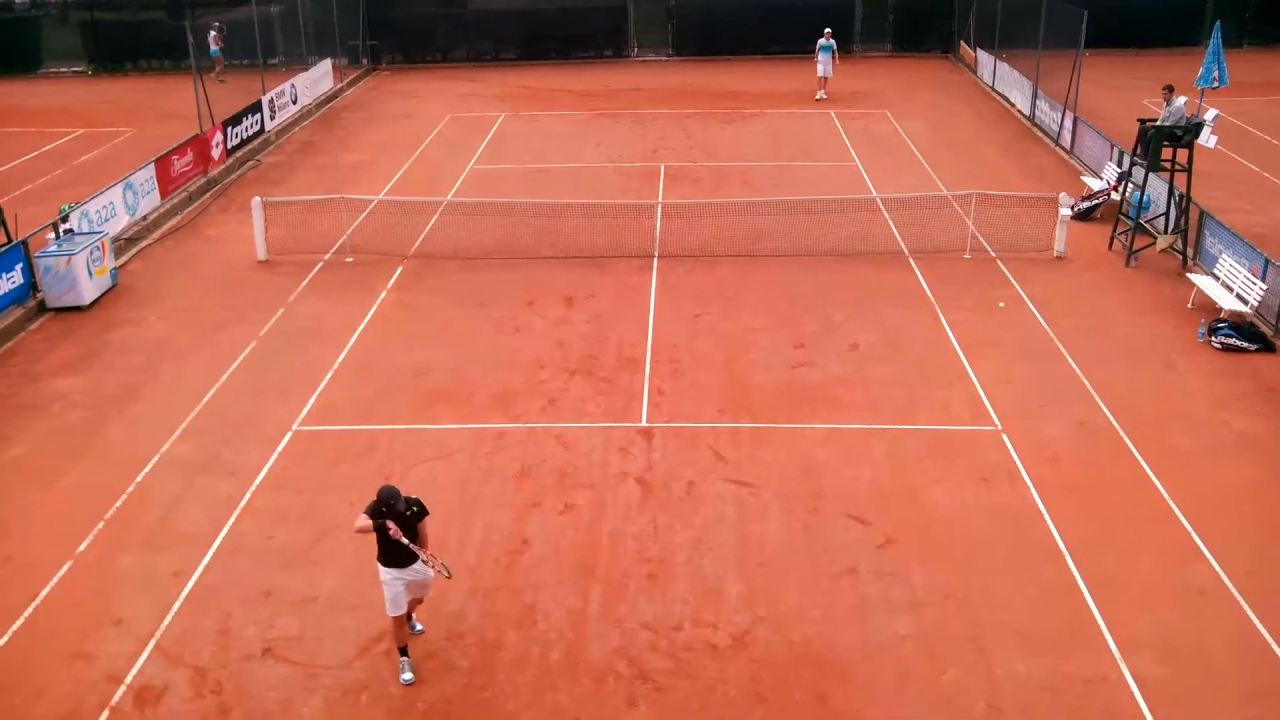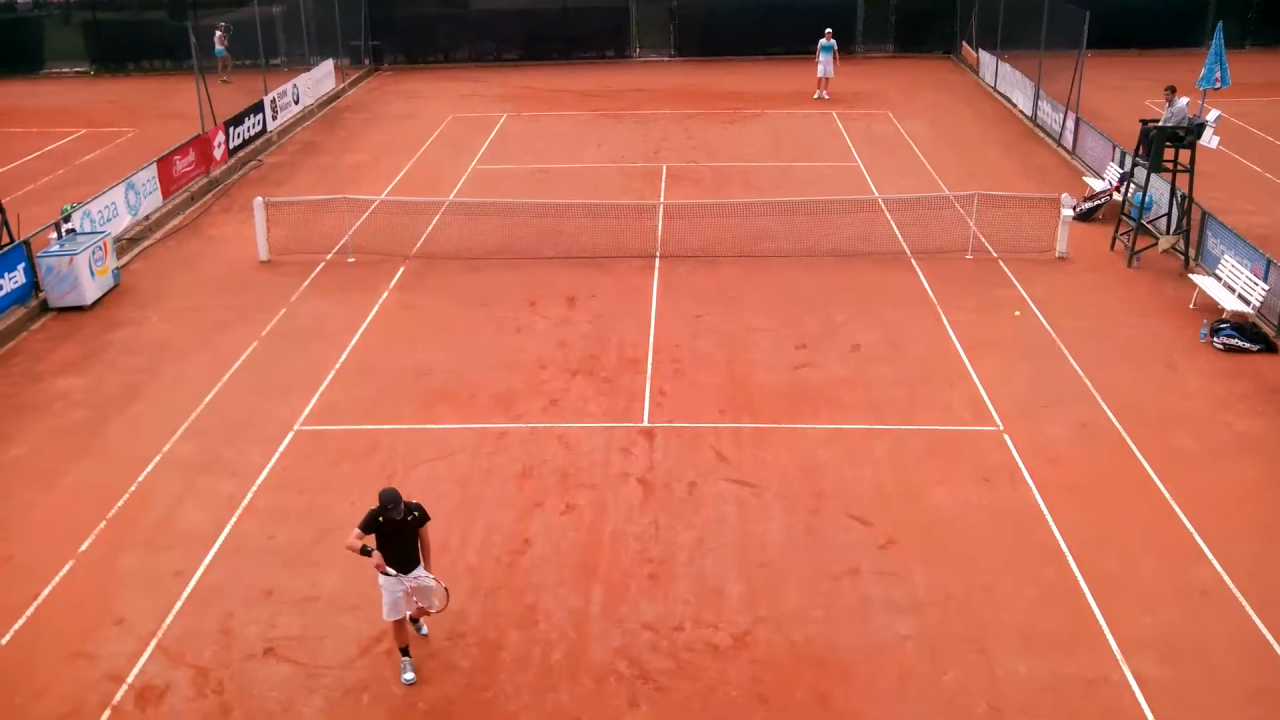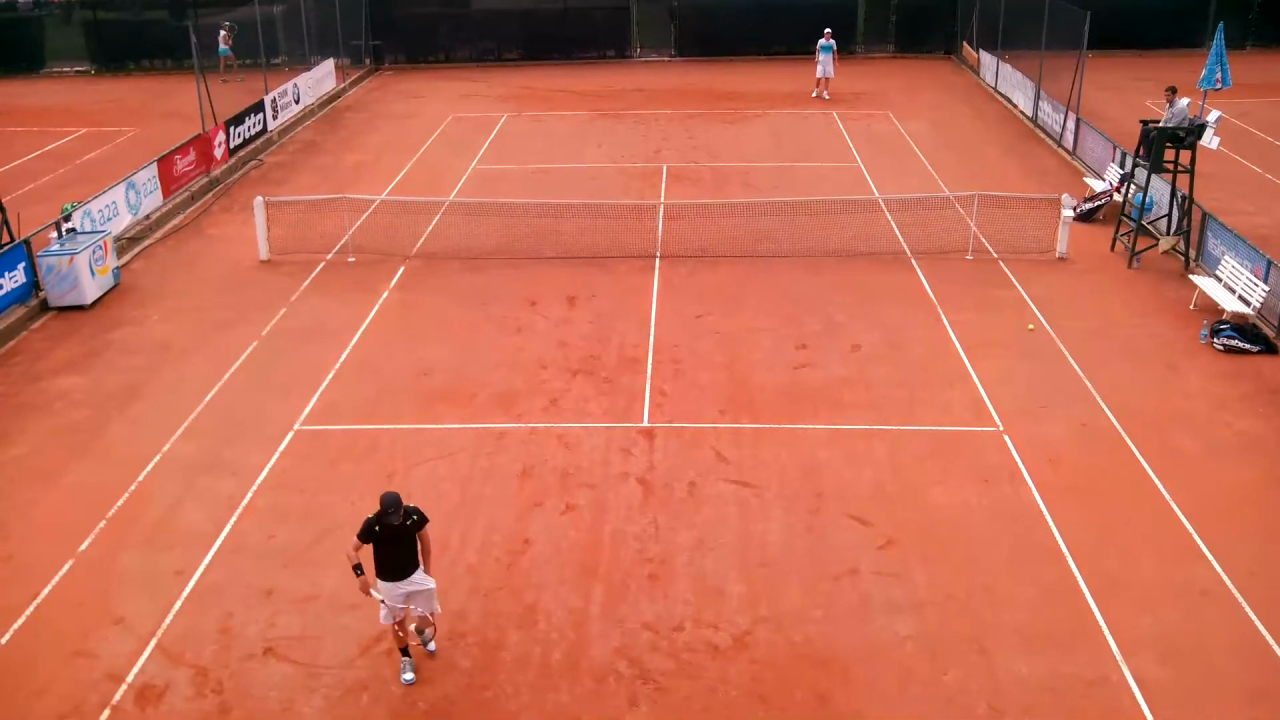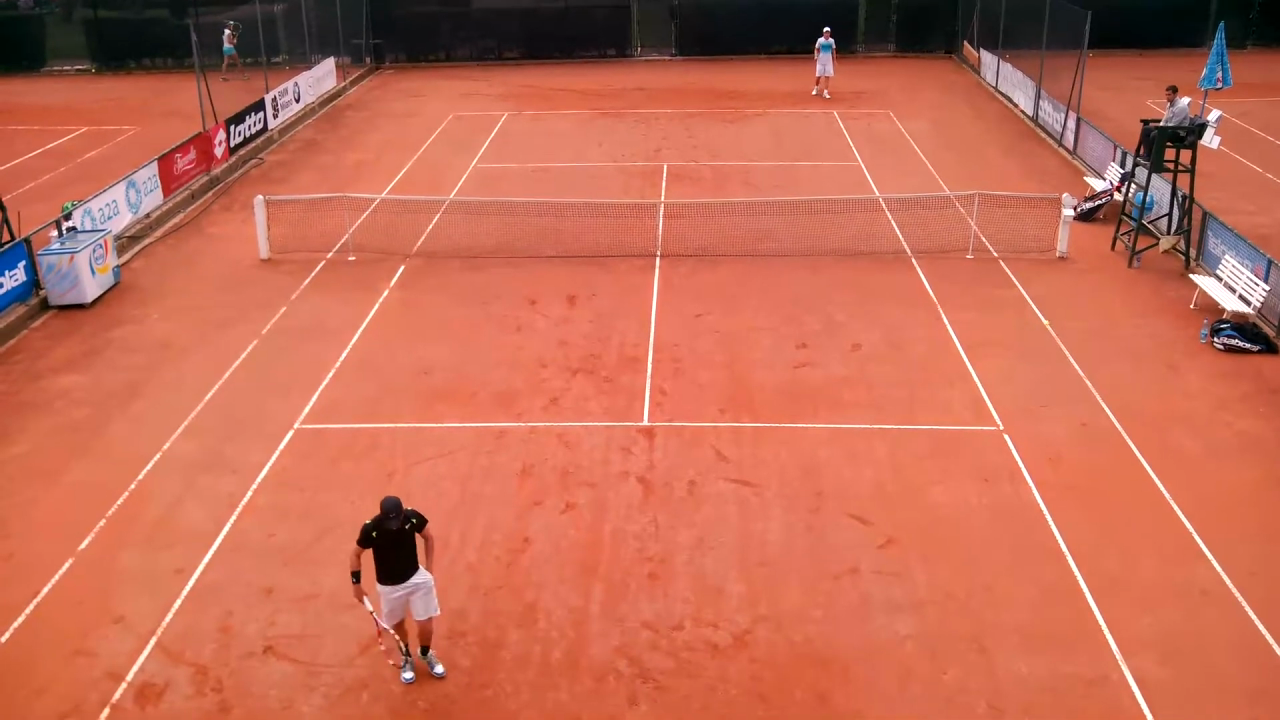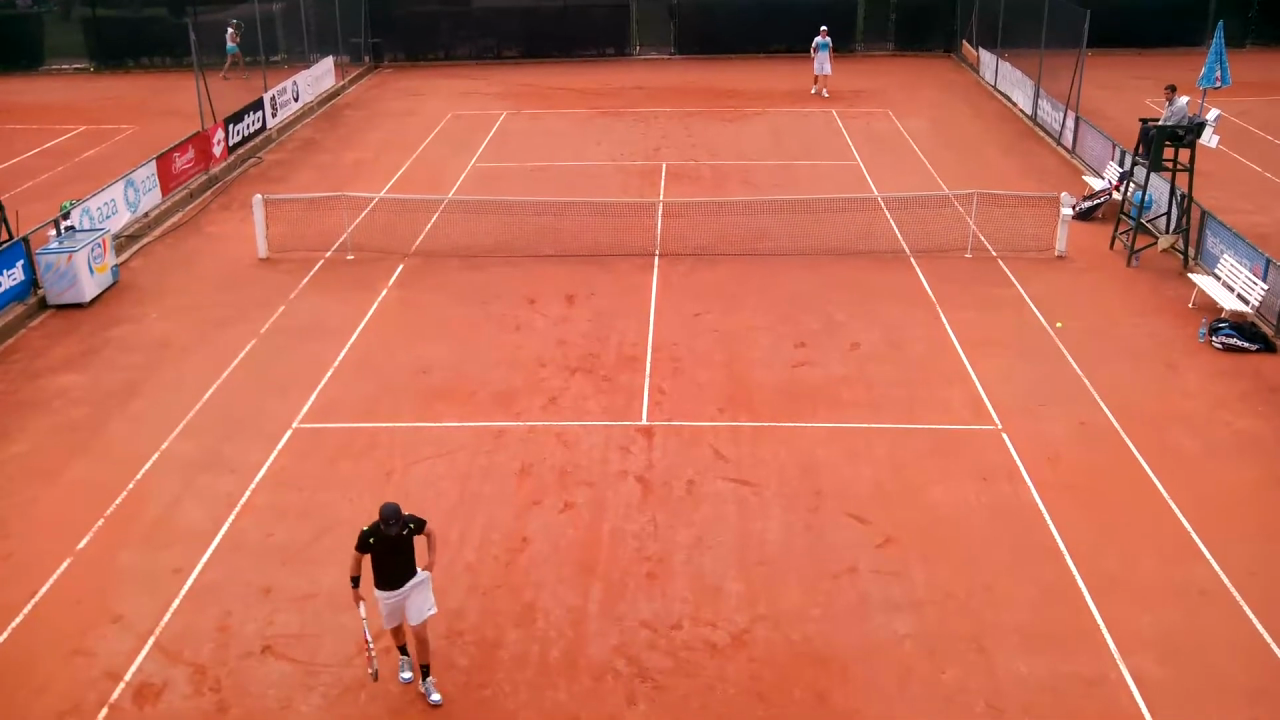
dt=0.1s
person 1, frame 1
left shoulder: (415, 505)
right shoulder: (376, 509)
right elbow: (358, 526)
left wrist: (425, 559)
right wrist: (384, 525)
left hip: (415, 565)
right hip: (391, 571)
left knee: (418, 597)
right knee: (398, 618)
left ankle: (408, 619)
right ankle: (404, 660)
person 1, frame 2
left shoulder: (416, 510)
right shoulder: (375, 516)
left elbow: (424, 538)
right elbow: (350, 542)
left wrist: (428, 566)
right wrist: (371, 552)
left hip: (416, 570)
right hip: (390, 576)
right knee: (398, 621)
left ankle: (414, 619)
right ankle: (406, 660)
person 1, frame 3
left shoulder: (413, 514)
right shoulder: (372, 524)
left elbow: (424, 541)
right elbow: (352, 550)
left wrist: (426, 570)
right wrist: (360, 574)
left hip: (415, 576)
right hip: (388, 583)
left knee: (428, 620)
right knee: (397, 624)
left ankle: (419, 630)
right ankle: (406, 659)
person 1, frame 4
left shoulder: (413, 517)
right shoulder: (371, 528)
left elbow: (428, 537)
right elbow: (355, 555)
left wrist: (429, 568)
right wrist: (356, 583)
left hip: (415, 578)
right hip: (388, 586)
left knee: (425, 627)
right knee: (397, 624)
left ankle: (426, 654)
right ankle: (406, 659)
person 1, frame 5
left shoulder: (411, 522)
right shoulder: (368, 535)
left elbow: (430, 531)
right elbow: (356, 559)
left wrist: (431, 559)
right wrist: (355, 588)
left hip: (413, 583)
right hip: (386, 591)
left knee: (420, 633)
right knee: (396, 629)
left ankle: (427, 681)
right ankle: (404, 658)
